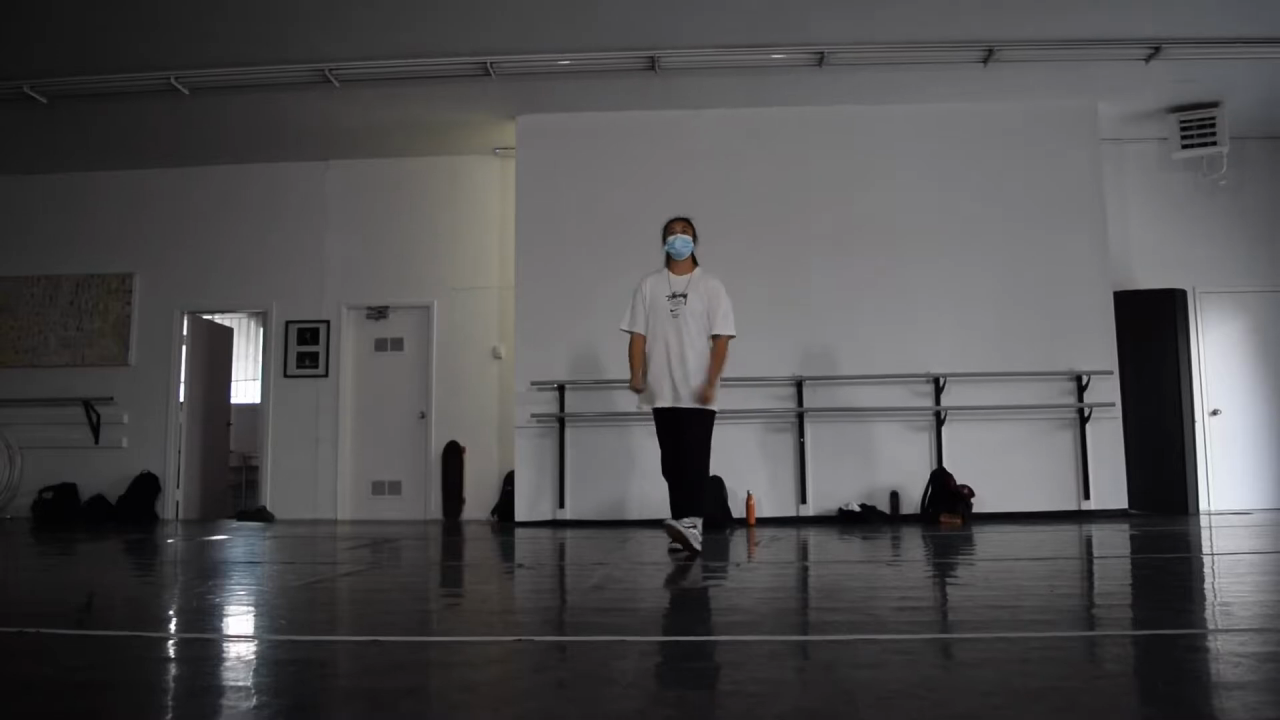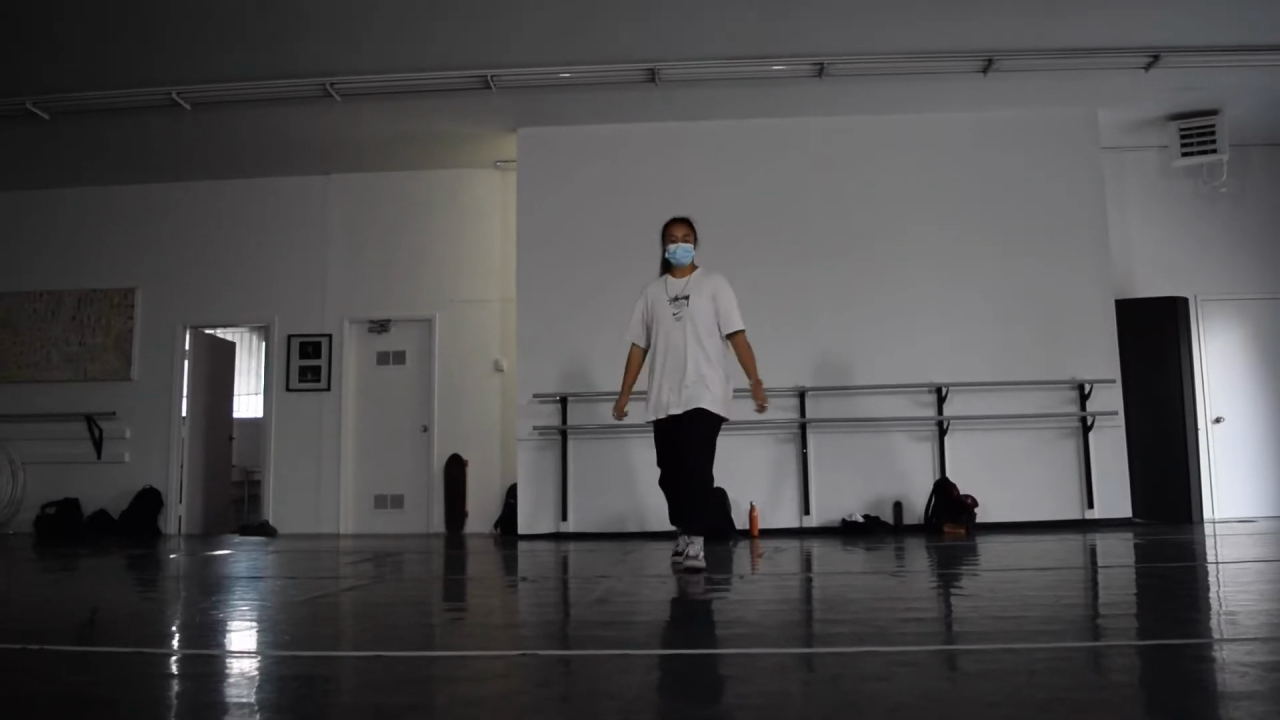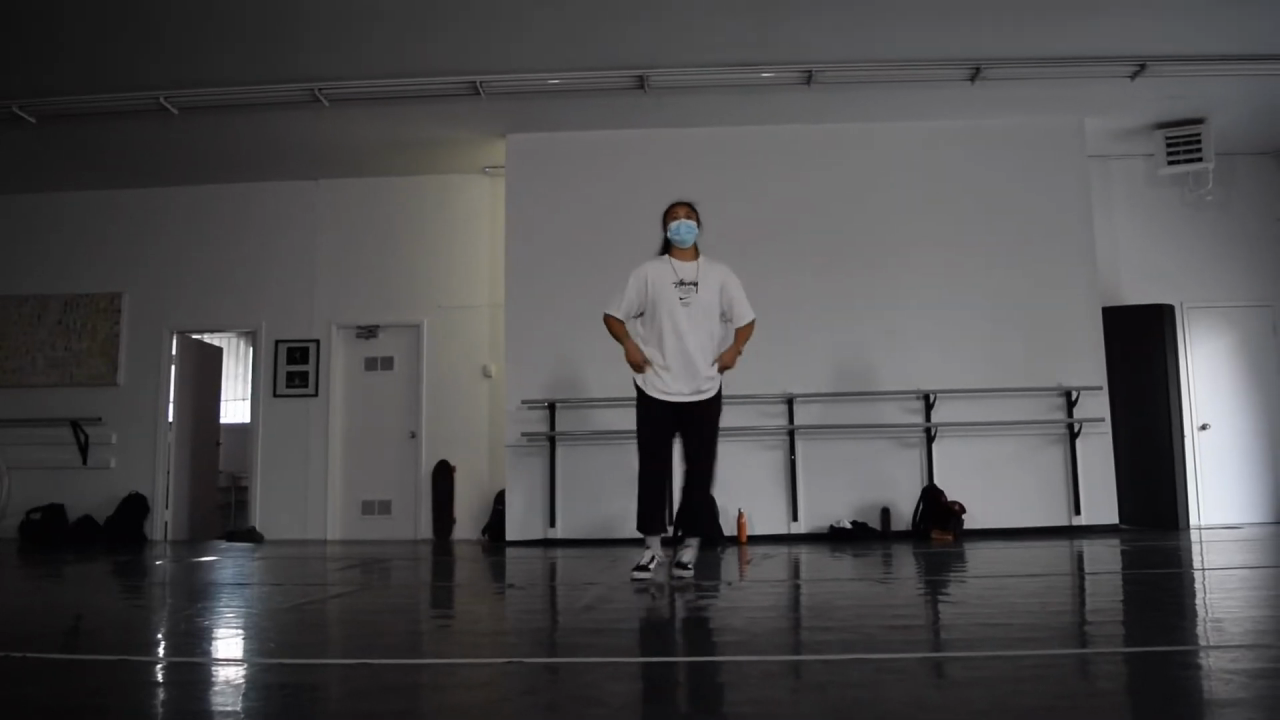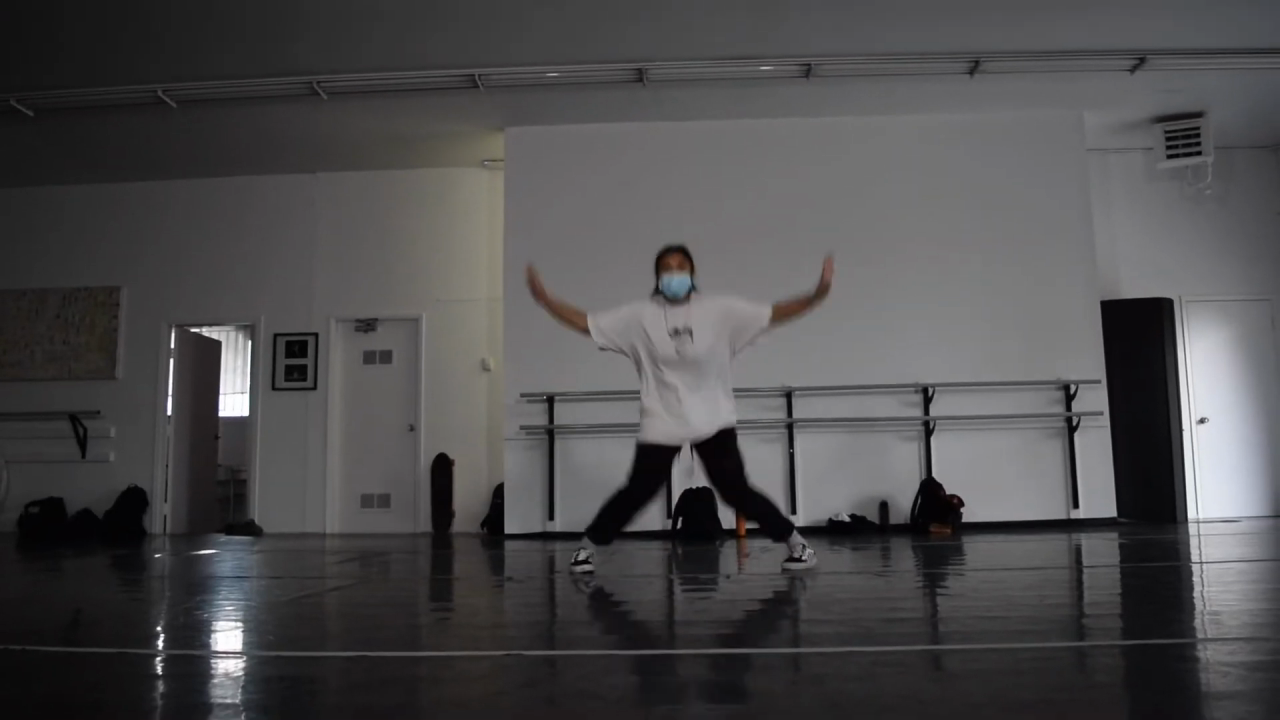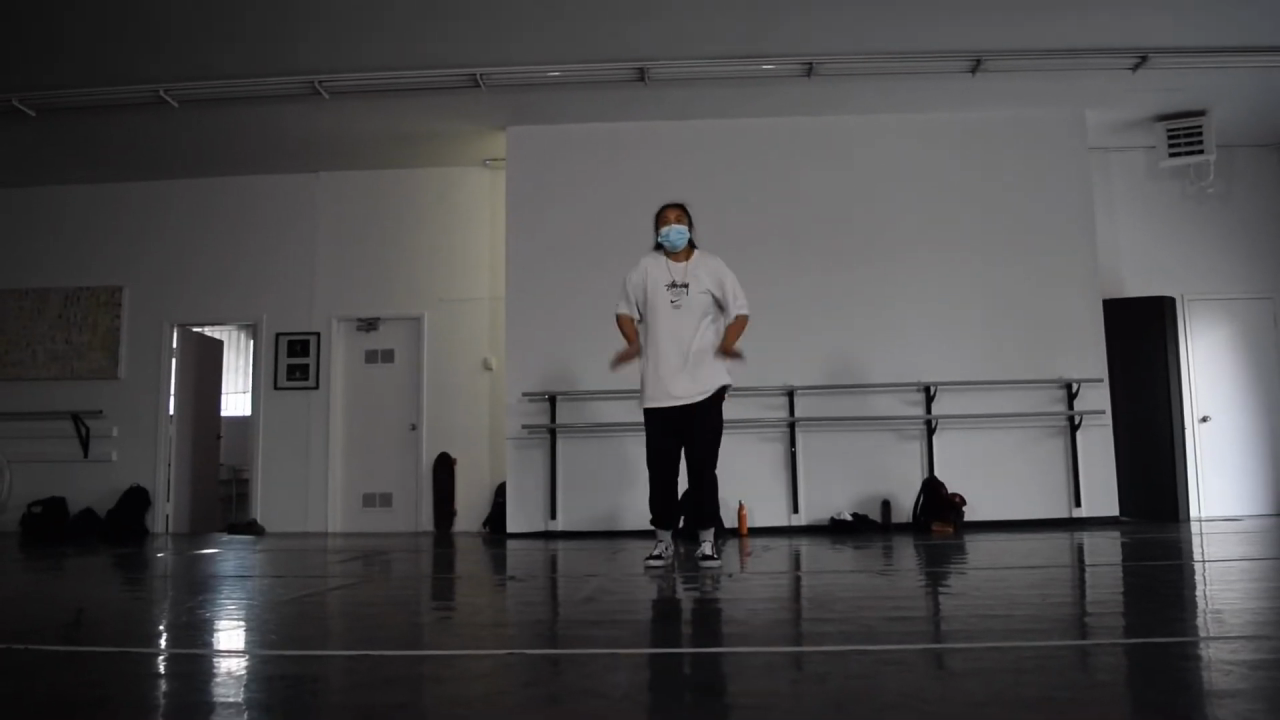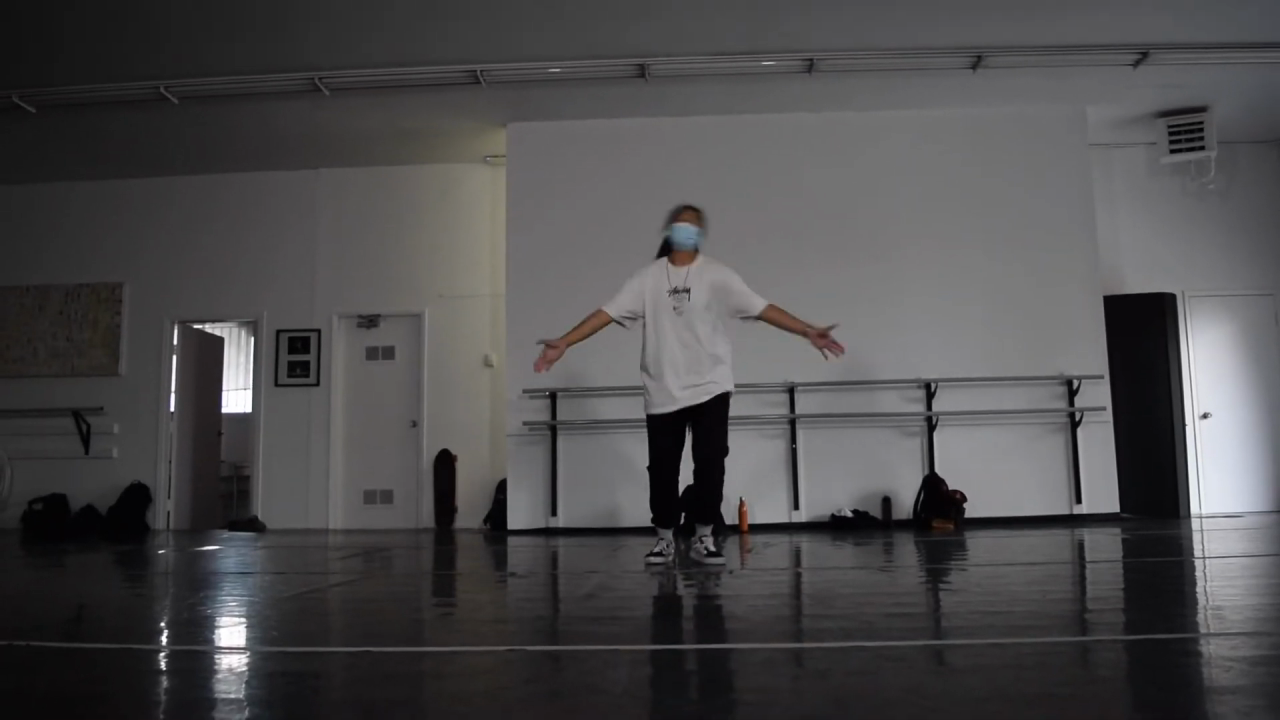
dt=0.7s
person 1, frame 1
left shoulder: (710, 285)
right shoulder: (648, 286)
left elbow: (720, 337)
right elbow: (638, 335)
left wrist: (711, 381)
right wrist: (637, 375)
left hip: (696, 390)
right hip: (662, 391)
left knee: (695, 457)
right knee: (671, 461)
left ankle: (692, 523)
right ankle: (683, 523)
person 1, frame 2
left shoulder: (714, 284)
right shoulder: (652, 292)
left elbow: (737, 335)
right elbow: (638, 347)
left wrist: (755, 381)
right wrist: (624, 394)
left hip: (705, 397)
right hip: (664, 400)
left knee: (696, 468)
right knee: (670, 472)
left ankle: (695, 542)
right ankle: (683, 532)
person 1, frame 3
left shoulder: (719, 273)
right shoulder: (648, 272)
left elbow: (745, 319)
right elbow: (614, 316)
left wrist: (734, 350)
right wrist: (629, 345)
left hip: (703, 387)
right hip: (655, 386)
left knee: (700, 465)
right knee: (653, 464)
left ankle: (690, 544)
right ankle: (652, 545)
person 1, frame 4
left shoulder: (718, 310)
right shoulder: (639, 316)
left elbow: (774, 316)
right elbow: (587, 325)
left wrist: (818, 294)
right wrist: (545, 300)
left hip: (712, 419)
right hip: (662, 422)
left knee: (736, 491)
right knee: (638, 493)
left ankle: (793, 540)
right ankle: (590, 546)
person 1, frame 5
left shoulder: (712, 266)
right shoulder: (645, 268)
left elbow: (739, 311)
right elbow: (625, 312)
left wrist: (728, 343)
right wrist: (633, 343)
left hip: (705, 386)
right hip: (659, 389)
left knee: (702, 465)
right knee: (661, 466)
left ankle: (706, 540)
right ankle: (664, 540)
person 1, frame 6
left shoulder: (717, 275)
right shoulder: (648, 277)
left elbow: (763, 309)
right elbow: (608, 312)
left wrist: (809, 331)
right wrist: (564, 342)
left hip: (710, 386)
right hip: (664, 390)
left knee: (710, 462)
right knee: (662, 466)
left ankle: (704, 538)
right ankle: (665, 537)
